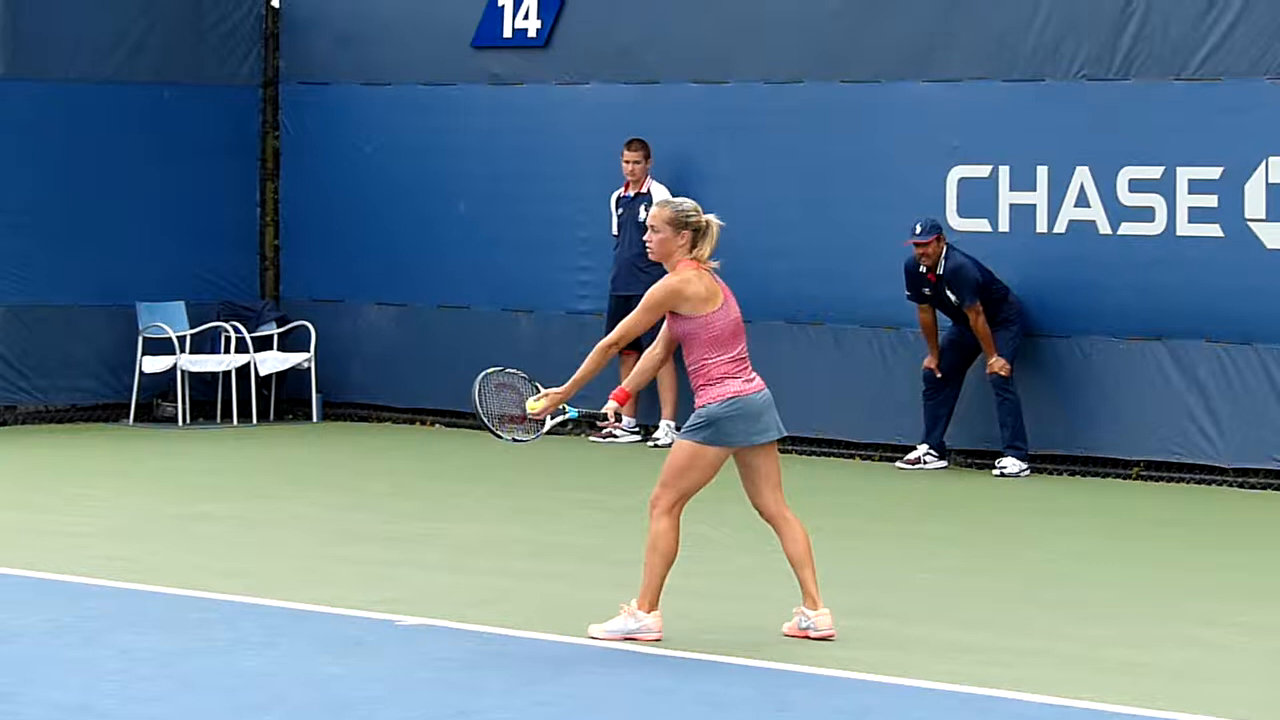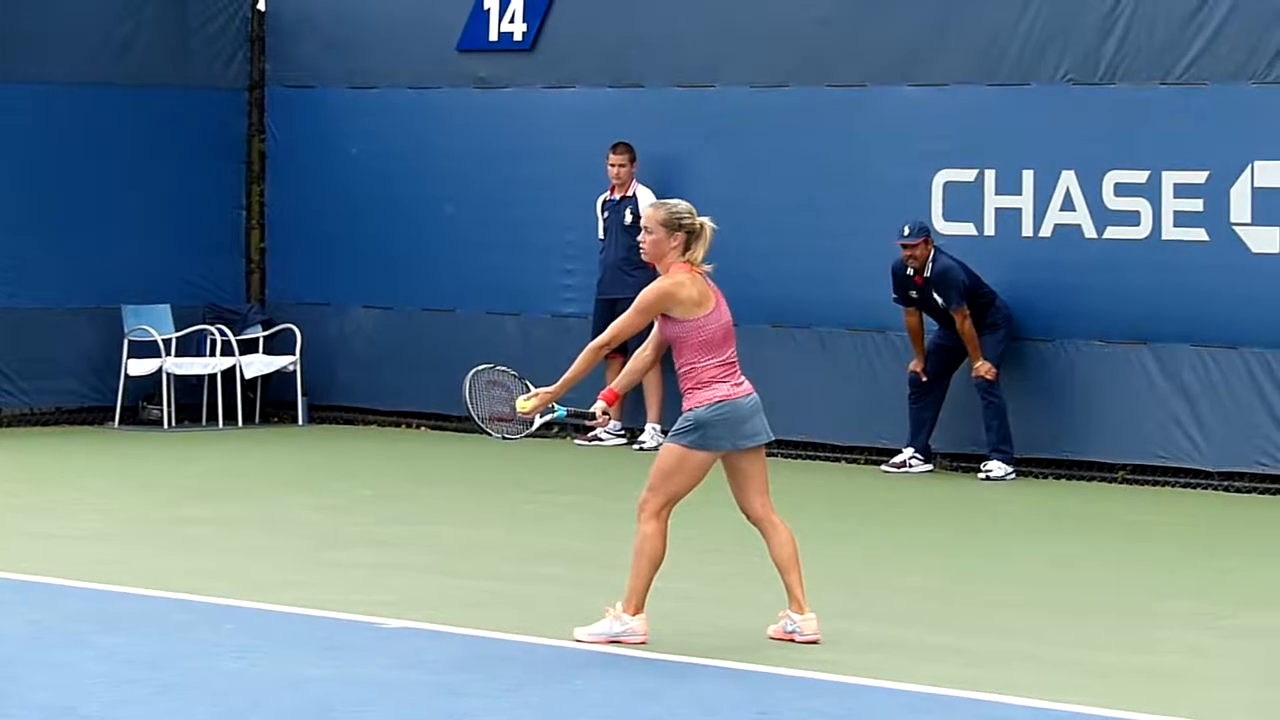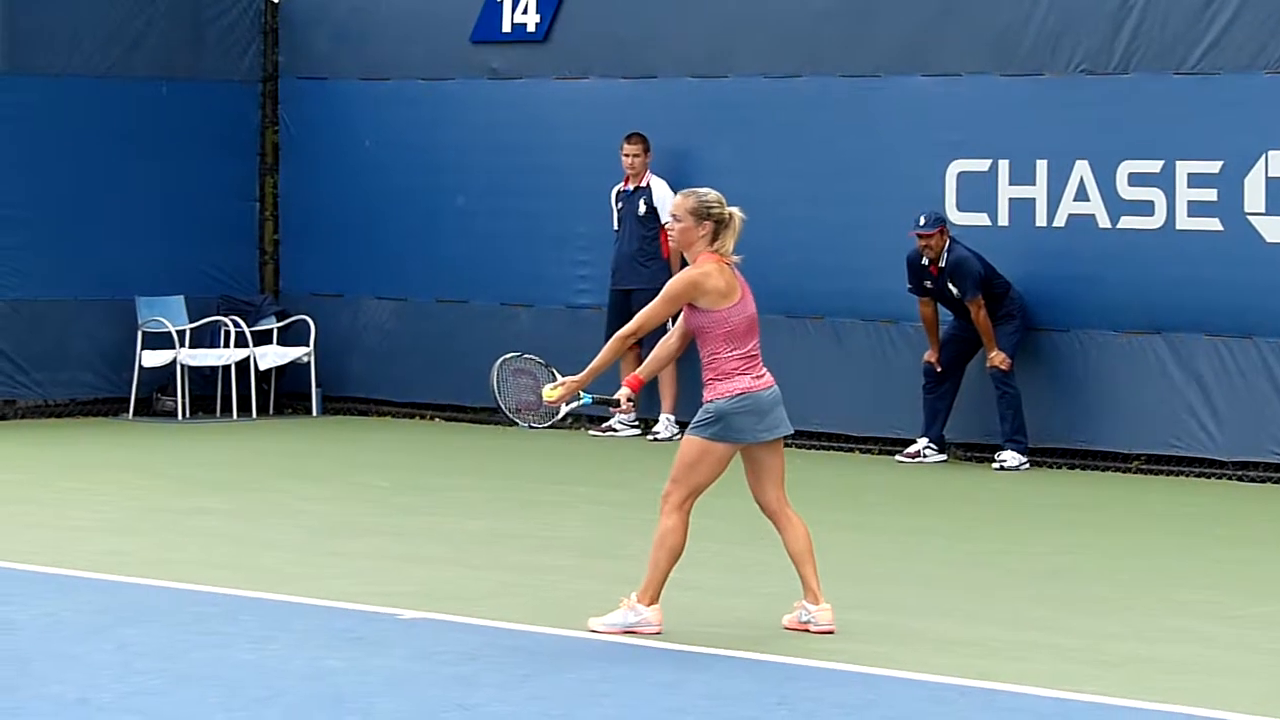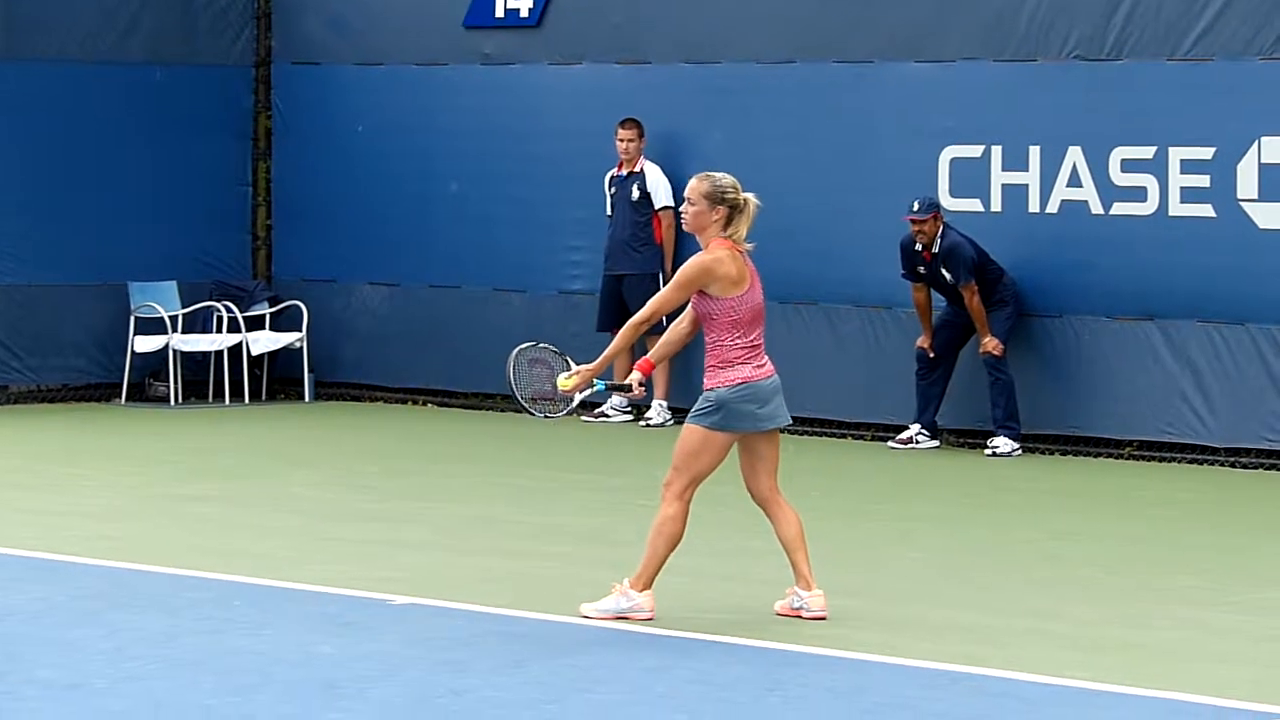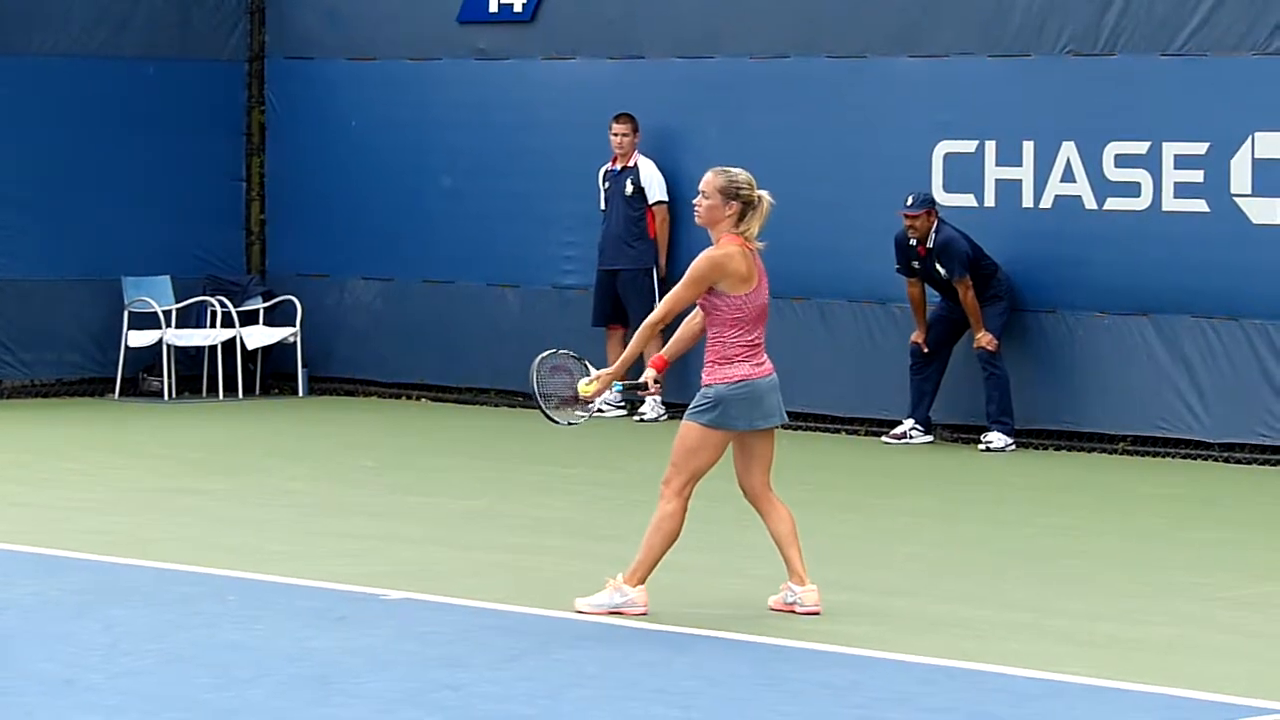
dt=1s
person 1, frame 1
left shoulder: (677, 284)
right shoulder: (700, 277)
left elbow: (612, 343)
right elbow: (659, 350)
left wrist: (565, 392)
right wrist: (620, 397)
left hip: (721, 408)
right hip: (754, 400)
left knee: (664, 505)
right knee: (775, 508)
left ankle: (644, 614)
right ankle: (815, 611)
person 1, frame 2
left shoulder: (670, 286)
right shoulder: (692, 280)
left elbow: (603, 344)
right elbow: (649, 351)
left wrist: (555, 392)
right wrist: (609, 396)
left hip: (708, 412)
right hip: (742, 404)
left knee: (651, 508)
right knee: (762, 513)
left ankle: (629, 617)
right ankle: (801, 616)
person 1, frame 3
left shoulder: (697, 277)
right shoulder: (720, 270)
left elbow: (629, 332)
right elbow: (676, 338)
left wrist: (581, 380)
right wrist: (634, 383)
left hip: (729, 404)
right hip: (762, 396)
left knee: (674, 501)
right knee: (776, 504)
left ankle: (644, 607)
right ankle: (816, 606)
person 1, frame 4
left shoulder: (708, 262)
right shoulder: (733, 255)
left elbow: (643, 318)
right elbow: (687, 323)
left wrist: (596, 368)
right wrist: (644, 367)
left hip: (729, 392)
right hip: (761, 385)
left knee: (675, 491)
right knee: (767, 493)
left ankle: (636, 593)
right ankle: (808, 592)
person 1, frame 5
left shoulder: (718, 257)
right shoulder: (745, 252)
left elbow: (657, 318)
right elbow: (699, 318)
left wrist: (616, 370)
right wrist: (658, 364)
left hip: (727, 389)
right hip: (759, 383)
left knee: (673, 489)
right knee: (759, 491)
left ankle: (629, 588)
right ankle: (802, 587)
person 2, frame 1
left shoulder: (659, 193)
right shoulder: (617, 197)
right wrist: (621, 271)
left hip: (651, 287)
right hip: (621, 287)
right knee: (627, 352)
left ankle: (667, 425)
right ankle: (627, 424)
person 2, frame 2
left shoulder: (644, 197)
right shoulder: (603, 201)
right wrist: (607, 277)
left hip: (636, 291)
right hip: (607, 291)
right knee: (613, 356)
left ankle: (653, 429)
right ankle: (613, 427)
person 2, frame 3
left shoulder: (658, 189)
right shoulder: (617, 193)
right wrist: (621, 271)
left hip: (651, 283)
right hip: (621, 282)
left knee: (659, 349)
right knee: (627, 347)
left ankle: (667, 420)
right ankle: (626, 417)
person 2, frame 4
left shoulder: (652, 174)
right shoulder: (611, 178)
left elbow: (668, 222)
left wrist: (667, 266)
right wrist: (614, 257)
left hip: (645, 270)
right hip: (614, 268)
left knee: (653, 334)
right knee: (619, 333)
left ankle: (660, 406)
right ankle: (619, 403)
person 2, frame 5
left shoulder: (647, 169)
right shoulder: (605, 172)
left elbow: (662, 217)
left wrist: (661, 261)
right wrist: (608, 251)
left hip: (639, 265)
right hip: (608, 263)
right knee: (613, 328)
left ankle: (654, 400)
right ankle: (612, 397)
person 3, frame 1
left shoulder: (959, 267)
right shoulder: (913, 267)
left elbow: (976, 315)
right elbow: (925, 310)
left wrist: (993, 357)
right wrist: (934, 354)
left hip: (1003, 318)
right hip: (964, 323)
left knee: (999, 377)
right knee: (935, 375)
left ankle: (1016, 457)
right ankle: (932, 450)
person 3, frame 2
left shoulder: (946, 270)
right shoulder: (900, 270)
left elbow: (963, 319)
right elbow: (912, 314)
left wrist: (978, 361)
right wrist: (919, 358)
left hip: (989, 323)
right hip: (950, 327)
left knee: (985, 381)
right knee: (920, 379)
left ankle: (1001, 461)
right ankle: (917, 454)
person 3, frame 3
left shoulder: (961, 261)
right shoulder: (915, 260)
left elbow: (978, 309)
right elbow: (927, 304)
left wrist: (992, 351)
right wrist: (934, 348)
left hip: (1004, 313)
right hip: (965, 318)
left knee: (999, 370)
right knee: (935, 369)
left ankle: (1015, 451)
right ankle: (931, 444)
person 3, frame 4
left shoulder: (955, 246)
right shoulder: (909, 245)
left elbow: (971, 294)
right elbow: (920, 290)
left wrist: (985, 336)
right wrist: (927, 334)
left hip: (997, 299)
right hip: (958, 304)
left knee: (992, 356)
right knee: (927, 355)
left ankle: (1007, 436)
right ankle: (924, 430)
person 3, frame 5
left shoulder: (949, 241)
right shoulder: (903, 241)
left elbow: (966, 289)
right elbow: (914, 285)
left wrist: (979, 332)
right wrist: (921, 329)
left hip: (991, 294)
right hip: (952, 299)
left knee: (987, 352)
right knee: (921, 350)
left ankle: (1001, 432)
right ankle: (918, 425)
